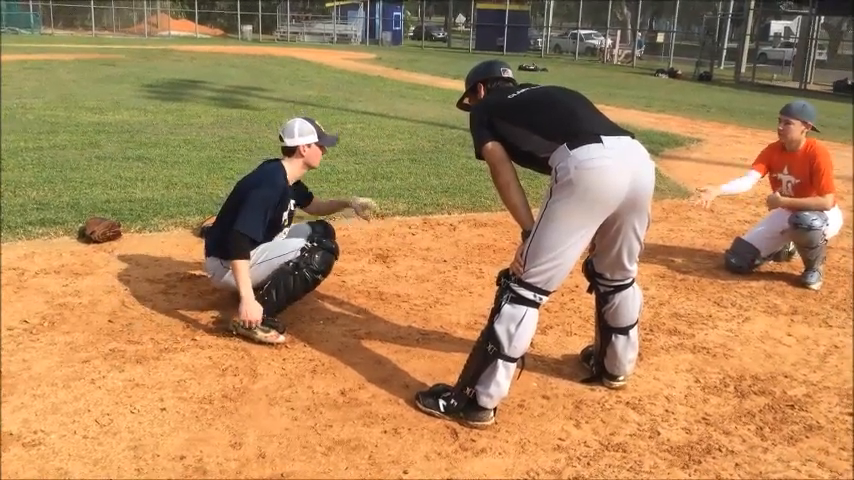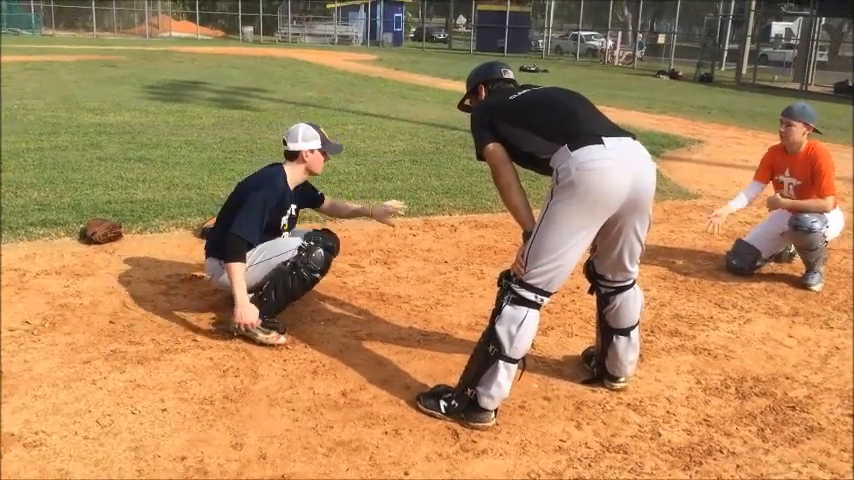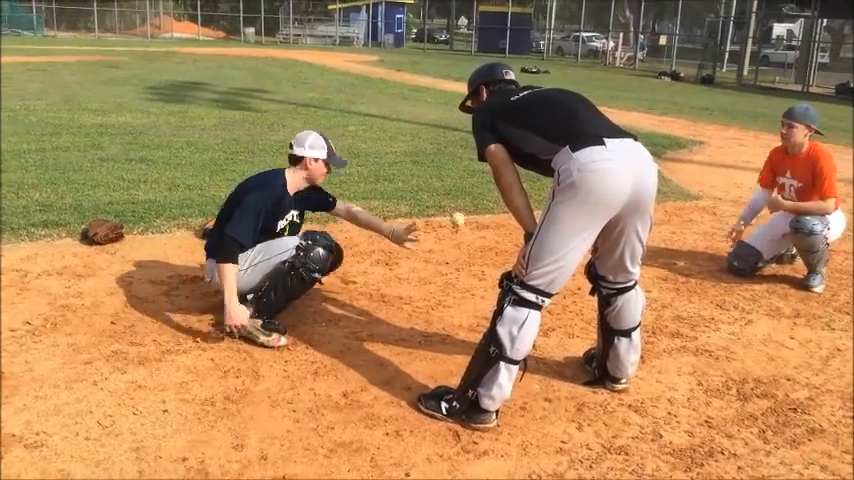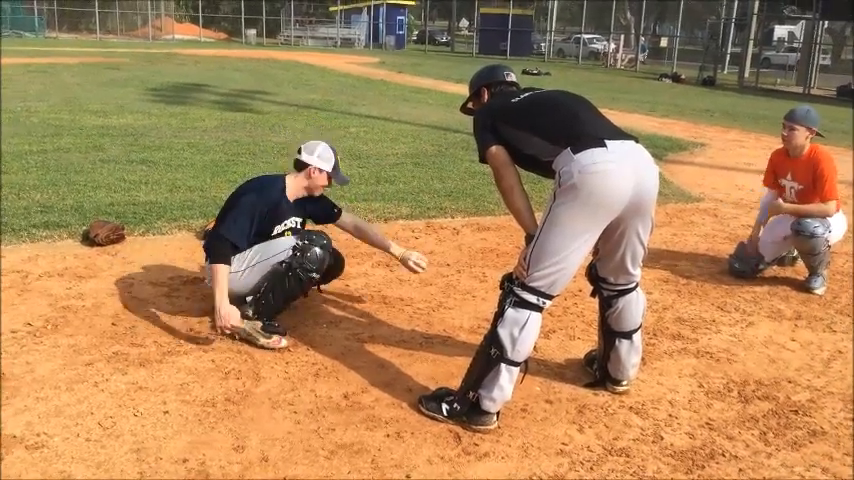
dt=0.1s
person 1, frame 1
left shoulder: (484, 108)
right shoulder: (549, 94)
left elbow: (502, 169)
left wrist: (530, 233)
left hip: (590, 167)
right hip: (638, 160)
left knee: (524, 286)
right knee: (617, 273)
left ankle: (475, 399)
right ankle: (614, 365)
person 1, frame 2
left shoulder: (485, 109)
right shoulder: (550, 96)
left elbow: (503, 171)
left wrist: (531, 234)
left hip: (591, 168)
right hip: (639, 161)
left knee: (525, 287)
right knee: (618, 275)
left ankle: (477, 400)
right ankle: (615, 367)
person 1, frame 3
left shoulder: (487, 111)
right shoulder: (552, 97)
left elbow: (505, 173)
left wrist: (532, 236)
left hip: (592, 170)
right hip: (641, 162)
left knee: (527, 289)
right knee: (619, 277)
left ankle: (478, 402)
right ankle: (616, 368)
person 1, frame 4
left shoulder: (488, 112)
right shoulder: (553, 99)
left elbow: (506, 174)
left wrist: (533, 237)
left hip: (594, 171)
right hip: (642, 164)
left knee: (528, 290)
right knee: (621, 278)
left ankle: (479, 404)
right ankle: (617, 370)
person 2, frame 1
left shoulder: (287, 177)
right shoulder: (269, 185)
left elbow: (311, 205)
right elbow: (235, 244)
left wrist: (349, 203)
right wrist: (249, 300)
left hip: (253, 250)
right hip: (229, 264)
left knee: (322, 234)
right knee: (324, 252)
left ankle: (262, 286)
right ankle: (251, 318)
person 2, frame 2
left shoulder: (295, 182)
right shoulder: (268, 188)
left elbow: (328, 205)
right elbow: (233, 246)
left wrist: (370, 212)
right wrist: (242, 302)
right hip: (226, 266)
left knee: (327, 241)
right knee: (318, 251)
left ankle: (258, 289)
right ankle: (256, 316)
person 2, frame 3
left shoulder: (304, 189)
right shoulder: (264, 191)
left elbow: (346, 210)
right elbow: (225, 246)
left wrist: (390, 231)
right wrist: (231, 304)
left hip: (256, 259)
right hip: (232, 267)
left knee: (331, 252)
right knee: (318, 250)
left ankle: (258, 291)
right ankle: (254, 315)
person 2, frame 4
left shoulder: (307, 197)
right shoulder: (262, 195)
left elbow: (351, 224)
right elbow: (220, 247)
left wrist: (399, 253)
right wrist: (222, 305)
left hip: (257, 262)
right hip: (232, 270)
left knee: (331, 261)
right knee: (316, 247)
left ankle: (258, 295)
right ankle: (254, 316)
person 3, frame 1
left shoulder: (817, 153)
right shoulder: (772, 150)
left elbow: (826, 202)
right elbow: (749, 180)
left wrist: (782, 201)
right wrist: (717, 190)
left hip: (822, 216)
right hip: (787, 212)
left knee: (804, 223)
right knee: (737, 261)
left ankle: (814, 267)
right ankle: (784, 247)
person 3, frame 2
left shoulder: (819, 155)
right shoulder: (774, 152)
left elbow: (827, 204)
right elbow: (754, 188)
left wrist: (783, 203)
right wrist: (727, 209)
left hip: (823, 217)
right hip: (787, 214)
left knee: (805, 224)
right knee: (737, 263)
left ankle: (815, 269)
right ankle: (786, 249)
person 3, frame 3
left shoulder: (820, 157)
right shoulder: (775, 154)
left elbow: (828, 206)
right elbow: (762, 194)
left wrist: (784, 205)
right wrist: (742, 222)
left hip: (826, 219)
right hip: (789, 215)
left knee: (806, 226)
right knee: (739, 264)
left ankle: (817, 270)
right ankle: (787, 250)
person 3, frame 4
left shoulder: (821, 159)
right shoulder: (777, 156)
left elbow: (829, 209)
right elbow: (770, 195)
left wrist: (785, 207)
right wrist: (757, 228)
left hip: (827, 221)
right hip: (790, 218)
left knee: (806, 229)
right knee: (740, 266)
left ankle: (818, 273)
right ankle: (788, 252)
